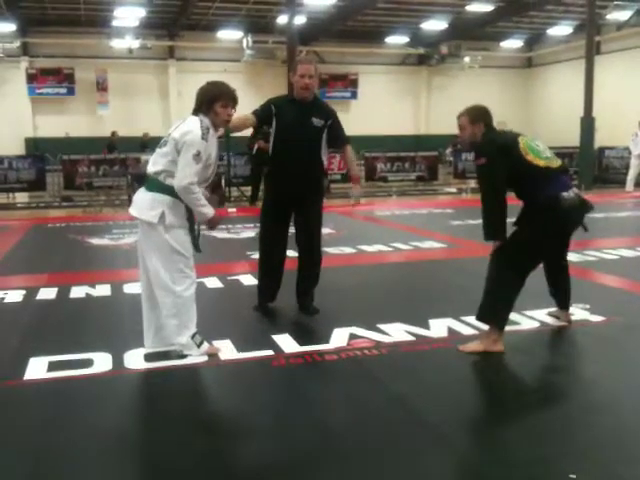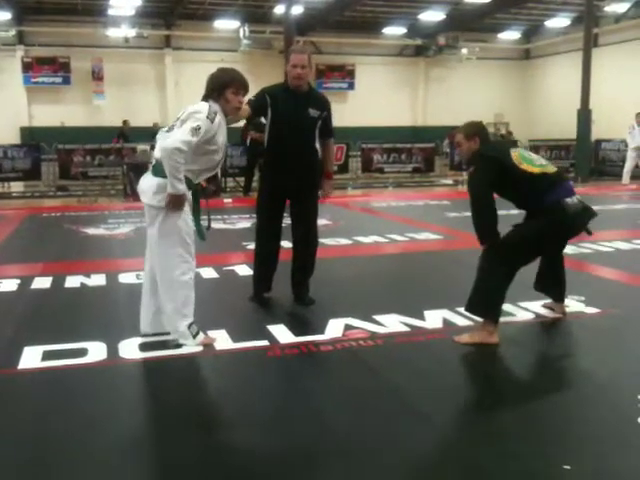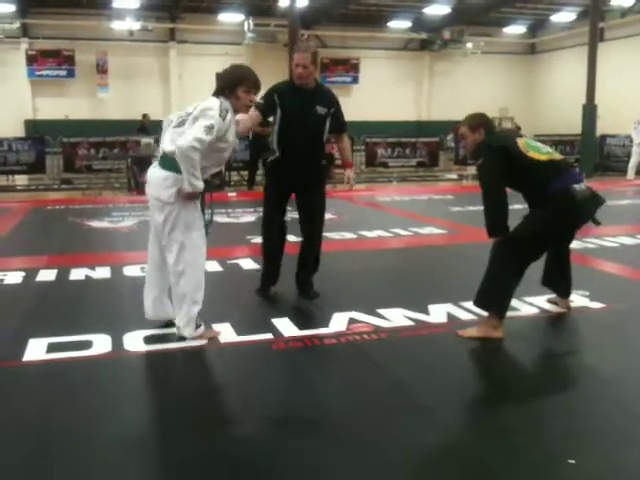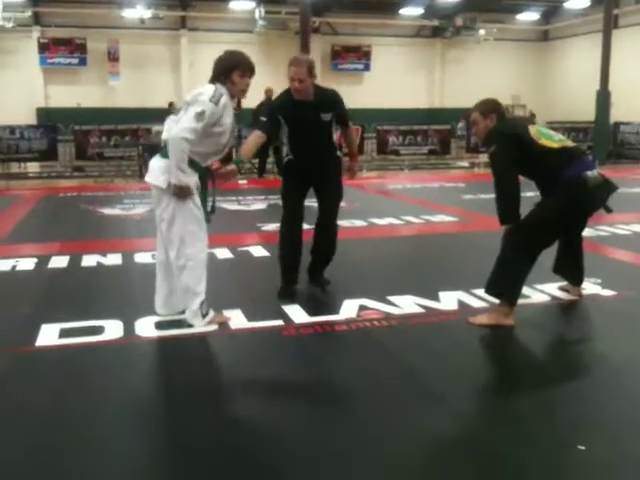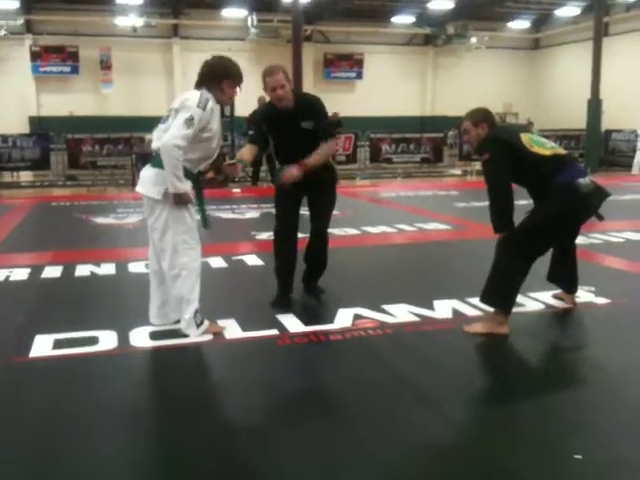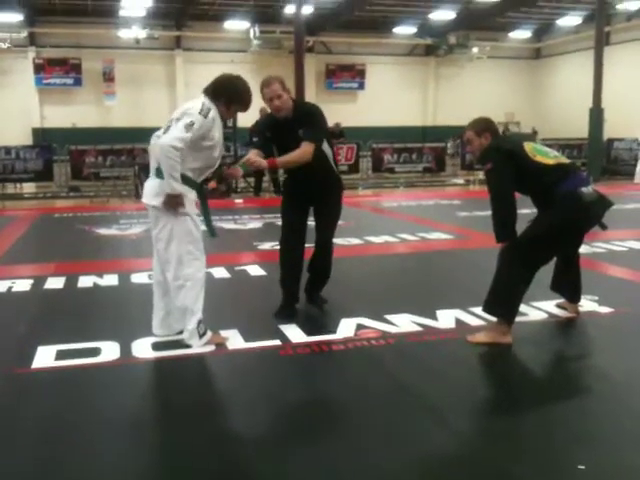
dt=0.4s
person 1, frame 1
left shoulder: (198, 129)
right shoulder: (198, 134)
right elbow: (185, 184)
left wrist: (202, 201)
right wrist: (208, 213)
left hip: (156, 204)
right hip: (163, 208)
left knee: (158, 276)
right knee: (178, 276)
left ankle: (160, 337)
right ankle: (188, 341)
person 1, frame 2
left shoulder: (208, 114)
right shoulder: (208, 115)
left elbow: (165, 136)
right elbow: (171, 147)
right wrist: (176, 189)
left hip: (161, 186)
right hip: (166, 191)
left knee: (162, 260)
right knee: (178, 262)
left ankle: (156, 322)
right ankle: (184, 331)
person 1, frame 3
left shoulder: (211, 107)
right shoulder: (220, 113)
left elbow: (171, 121)
right elbow: (187, 146)
left wrist: (167, 156)
right wrist: (194, 186)
left hip: (163, 177)
right hip: (174, 183)
left knee: (164, 249)
right knee: (189, 253)
left ankle: (160, 310)
right ankle: (190, 324)
person 1, frame 4
left shoulder: (217, 99)
right shoulder: (214, 98)
left elbow: (183, 133)
right elbow: (179, 136)
right wrist: (181, 181)
left hip: (169, 171)
right hip: (174, 174)
left knee: (172, 242)
right knee: (191, 243)
left ankle: (170, 303)
right ankle: (198, 312)
person 1, frame 5
left shoulder: (203, 104)
right shoulder: (201, 104)
left elbow: (164, 136)
right elbow: (172, 145)
right wrist: (178, 188)
left hip: (159, 181)
right hip: (167, 183)
left knee: (164, 250)
right knee: (184, 252)
left ankle: (164, 313)
right ankle: (192, 321)
person 1, frame 6
left shoulder: (200, 111)
right shoulder: (204, 112)
left elbow: (158, 140)
right elbow: (168, 146)
left wrist: (158, 179)
right wrist: (173, 189)
left hip: (161, 190)
right hip: (172, 194)
left knee: (168, 261)
right knee: (188, 262)
left ankle: (167, 323)
right ankle: (195, 331)
person 2, frame 1
left shoulder: (325, 113)
right shoulder: (276, 106)
left elbow: (344, 146)
right elbow: (250, 119)
left wrist: (354, 178)
right wrist: (225, 125)
left hip: (311, 189)
right hip: (278, 187)
left knee: (310, 245)
right knee: (271, 243)
left ankle: (305, 298)
right ankle: (266, 298)
person 2, frame 2
left shoulder: (320, 102)
right shoulder: (271, 94)
left elbow: (327, 142)
right elbow: (245, 109)
left wrist: (327, 176)
left hip: (306, 179)
right hip: (273, 176)
left knee: (306, 236)
right knee: (267, 233)
left ankle: (301, 289)
right ankle: (261, 289)
person 2, frame 3
left shoulder: (328, 98)
right shoulder: (278, 92)
left elbow: (340, 135)
right elbow: (255, 116)
left wrist: (348, 166)
right wrist: (235, 133)
left hip: (312, 172)
right hip: (280, 170)
left knee: (312, 230)
right knee: (273, 226)
left ankle: (305, 282)
right ankle: (267, 282)
person 2, frame 4
left shoulder: (331, 99)
right shoulder: (280, 105)
left elbow: (346, 127)
right elbow: (259, 134)
left wrist: (353, 158)
left hip: (327, 167)
right hip: (295, 168)
left knee: (327, 222)
right knee: (291, 221)
left ankle: (317, 271)
right ankle: (288, 281)
person 2, frame 5
left shoulder: (312, 104)
right shoulder: (264, 115)
left elbow: (330, 145)
right elbow: (252, 146)
left wrist: (301, 168)
right wrist: (238, 162)
left hip: (320, 175)
right hip: (286, 176)
left knee: (319, 230)
right knee: (284, 231)
left ankle: (311, 280)
right ankle: (284, 290)
person 2, frame 6
left shoulder: (311, 113)
right shoulder: (267, 124)
left elbow: (306, 153)
right elbow: (255, 152)
left wrist: (269, 163)
right wrist: (244, 164)
left hip: (327, 185)
right hip: (296, 185)
left knee: (324, 241)
right knee: (291, 242)
left ankle: (314, 290)
right ankle: (289, 300)
person 3, frame 1
left shoulder: (488, 147)
right shoulder: (511, 139)
left elbow: (492, 195)
left wrist: (496, 236)
right wrist: (524, 221)
left hip: (551, 209)
right hip: (570, 203)
left knee: (506, 262)
right knee: (554, 254)
left ankle: (493, 337)
right ankle: (563, 310)
person 3, frame 2
left shoulder: (482, 159)
right shoulder: (506, 152)
left elbow: (482, 204)
left wrist: (488, 240)
left hip: (555, 214)
right hip: (574, 209)
left knee: (497, 256)
right knee: (549, 247)
left ankle: (488, 329)
right ankle: (558, 302)
person 3, frame 3
left shoulder: (488, 150)
right shoulder: (511, 143)
left elbow: (494, 196)
left wrist: (498, 233)
right wrist: (532, 228)
left hip: (562, 201)
right hip: (580, 197)
left knee: (508, 250)
right knee: (557, 242)
left ankle: (492, 324)
right ankle: (563, 296)
person 3, frame 4
left shoulder: (500, 136)
right shoulder: (522, 129)
left elbow: (506, 184)
left wrist: (510, 221)
left hip: (573, 188)
right hip: (593, 184)
left knee: (520, 238)
right knee: (568, 229)
left ankle: (503, 312)
right ankle: (574, 284)
person 3, frame 5
left shoulder: (492, 145)
right shoulder: (513, 138)
left elbow: (500, 192)
left wrist: (504, 229)
left hip: (566, 195)
right hip: (585, 190)
left knee: (514, 246)
right knee: (562, 237)
left ankle: (498, 320)
right ankle: (568, 292)
person 3, frame 6
left shoulder: (495, 154)
right shoulder: (516, 147)
left elbow: (503, 201)
left wrist: (506, 238)
left hip: (568, 204)
right hip: (589, 199)
left knee: (517, 255)
right knee: (565, 246)
left ankle: (501, 329)
right ankle: (572, 301)
